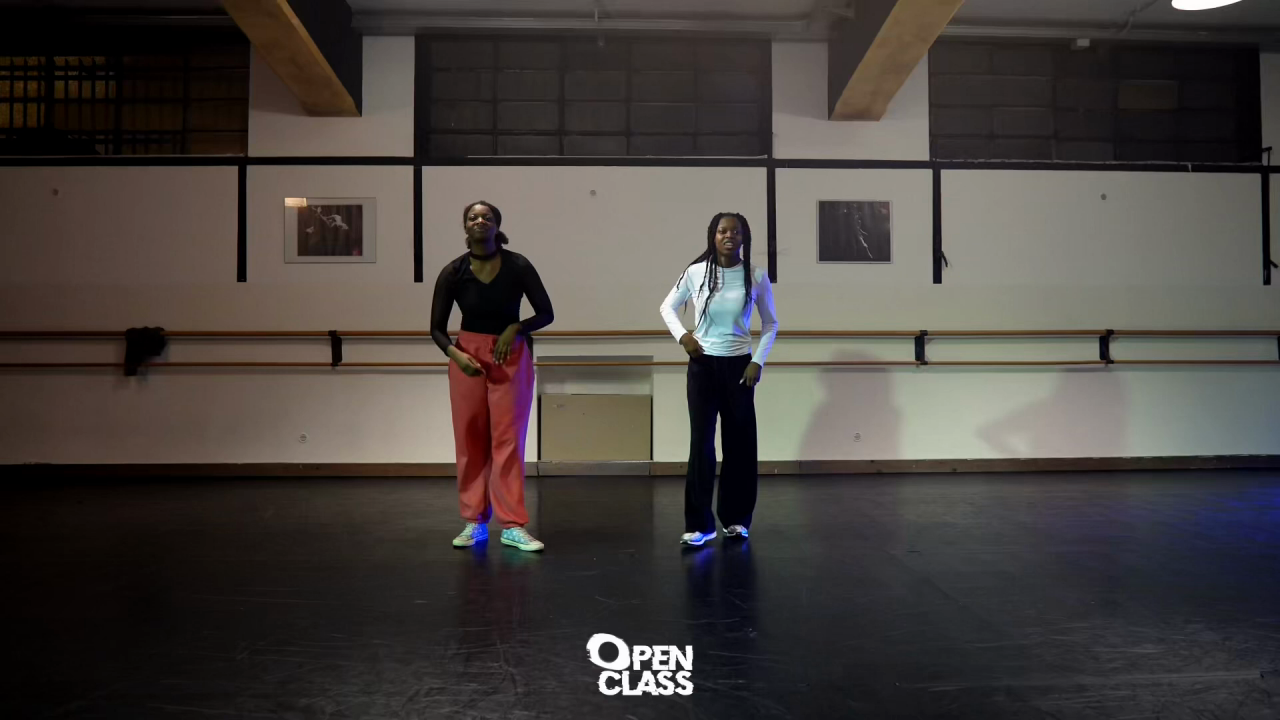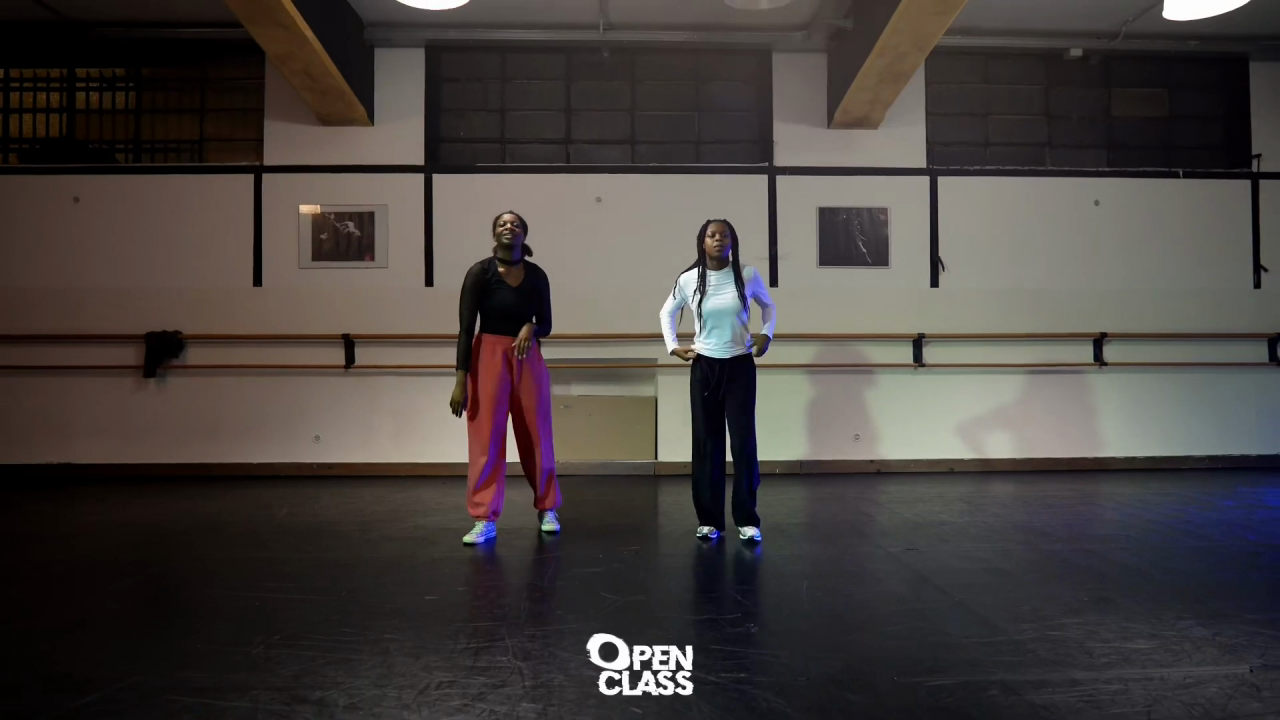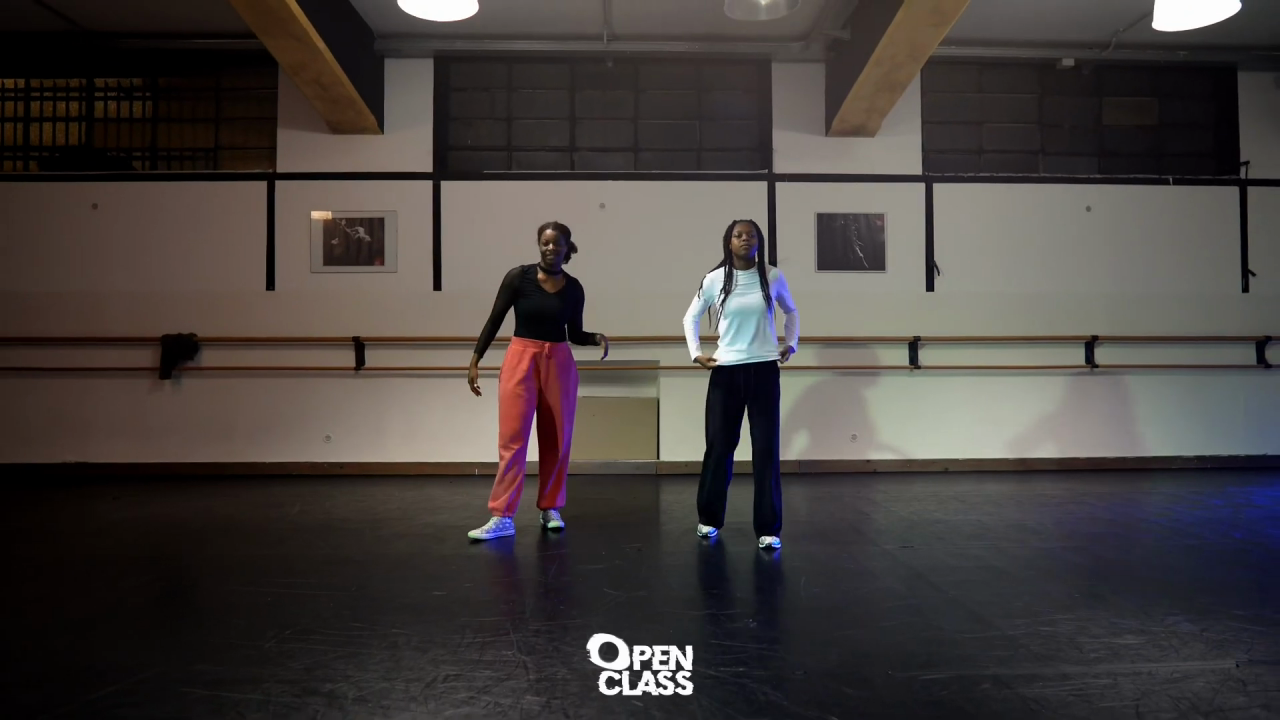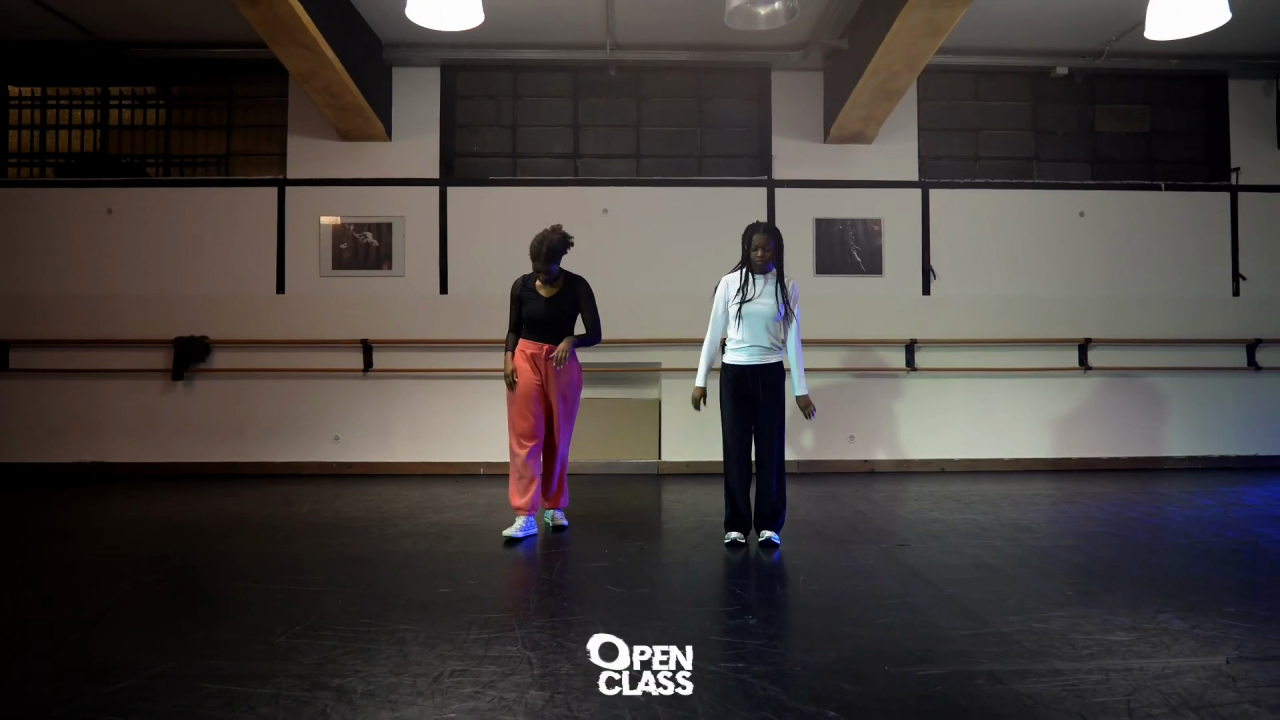
dt=0.5s
person 1, frame 1
left shoulder: (519, 266)
right shoulder: (452, 272)
left elbow: (546, 314)
right elbow: (437, 327)
left wrist: (514, 330)
right wrist: (456, 355)
left hip: (511, 357)
right hip: (469, 355)
left knee: (508, 440)
right knee: (470, 442)
left ankle: (514, 525)
right ankle: (475, 521)
person 1, frame 2
left shoulder: (537, 275)
right shoulder: (479, 273)
left elbow: (547, 325)
right elbow: (466, 329)
left wrist: (531, 329)
right wrist: (461, 379)
left hip: (528, 358)
right hip: (489, 358)
left knee: (537, 436)
right knee: (486, 441)
left ankle: (546, 508)
right ankle: (485, 519)
person 1, frame 3
left shoulder: (574, 288)
right shoulder: (517, 277)
right elbow: (495, 320)
left wrist: (595, 336)
right wrist: (475, 359)
left hip: (560, 363)
right hip: (520, 360)
left knee: (557, 439)
right knee: (512, 437)
left ankle: (550, 508)
right ankle: (501, 517)
person 1, frame 4
left shoulder: (577, 286)
right shoulder: (521, 286)
left elbow: (595, 334)
right elbow: (514, 328)
left wrist: (571, 341)
right wrist: (509, 357)
left hip: (562, 366)
right hip: (526, 361)
left knee: (558, 440)
right knee: (525, 438)
left ankle: (554, 506)
right ankle: (525, 515)
person 2, frame 1
left shoulder: (757, 277)
right shoulder: (695, 273)
left elbow: (770, 323)
right elbow: (668, 307)
left wrist: (758, 361)
right wrist: (682, 334)
left hip: (738, 367)
right hip: (702, 366)
left knee: (739, 444)
right knee: (701, 442)
left ankle: (736, 518)
right ankle: (700, 524)
person 2, frame 2
left shoulder: (747, 275)
right shoulder: (688, 280)
left elbow: (768, 307)
right elbow: (667, 314)
left wrist: (766, 334)
right wrist: (673, 346)
left hip: (740, 367)
right hip: (704, 368)
left knee: (743, 442)
right knee: (706, 443)
left ankle: (746, 518)
right ankle: (709, 518)
person 2, frame 3
left shoulder: (773, 277)
right shoulder: (714, 280)
left elbow: (790, 312)
right elbow: (692, 318)
left wrist: (790, 344)
right wrist: (696, 353)
left hip: (764, 371)
right hip: (726, 371)
left knee: (766, 448)
right knee: (719, 447)
left ankle: (767, 528)
right ankle: (709, 517)
person 2, frame 4
left shoulder: (787, 286)
right shoulder: (730, 283)
left elbow: (793, 339)
right elbow: (714, 332)
left wrist: (801, 389)
right wrist: (701, 380)
left hip: (771, 374)
right hip: (734, 373)
left knee: (771, 449)
right knee: (735, 449)
left ankle: (769, 524)
right ankle: (736, 525)
